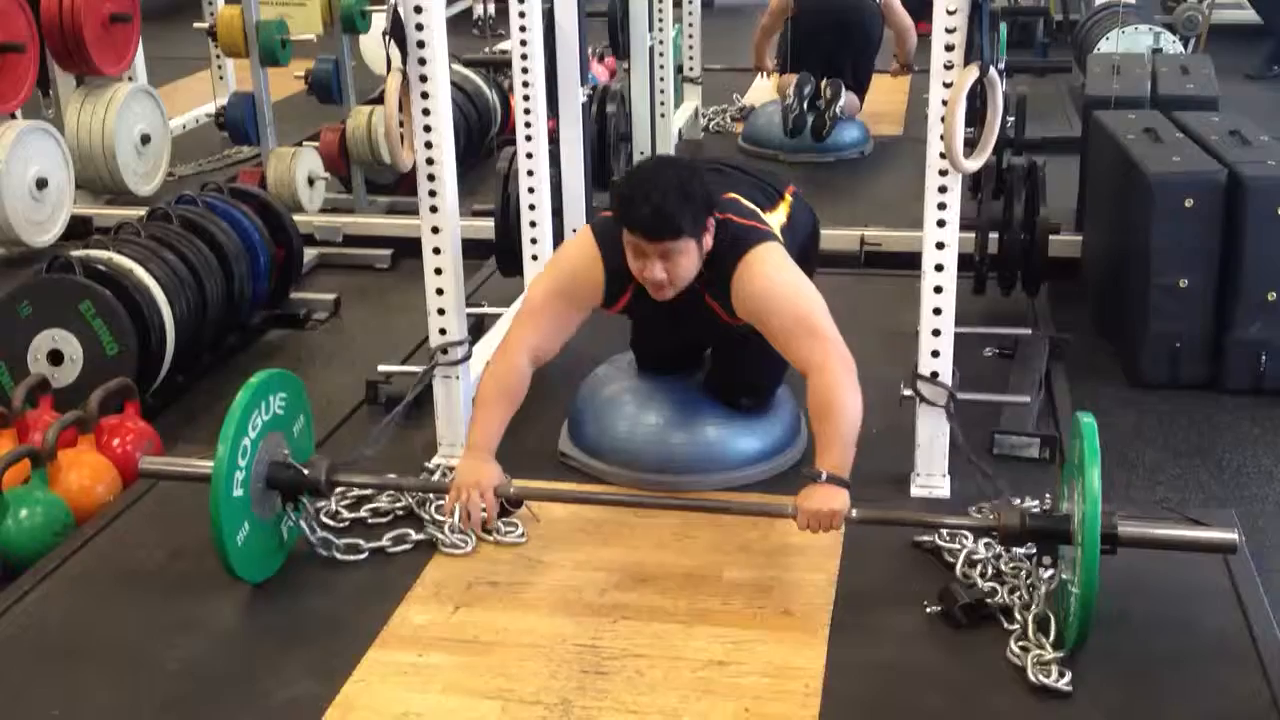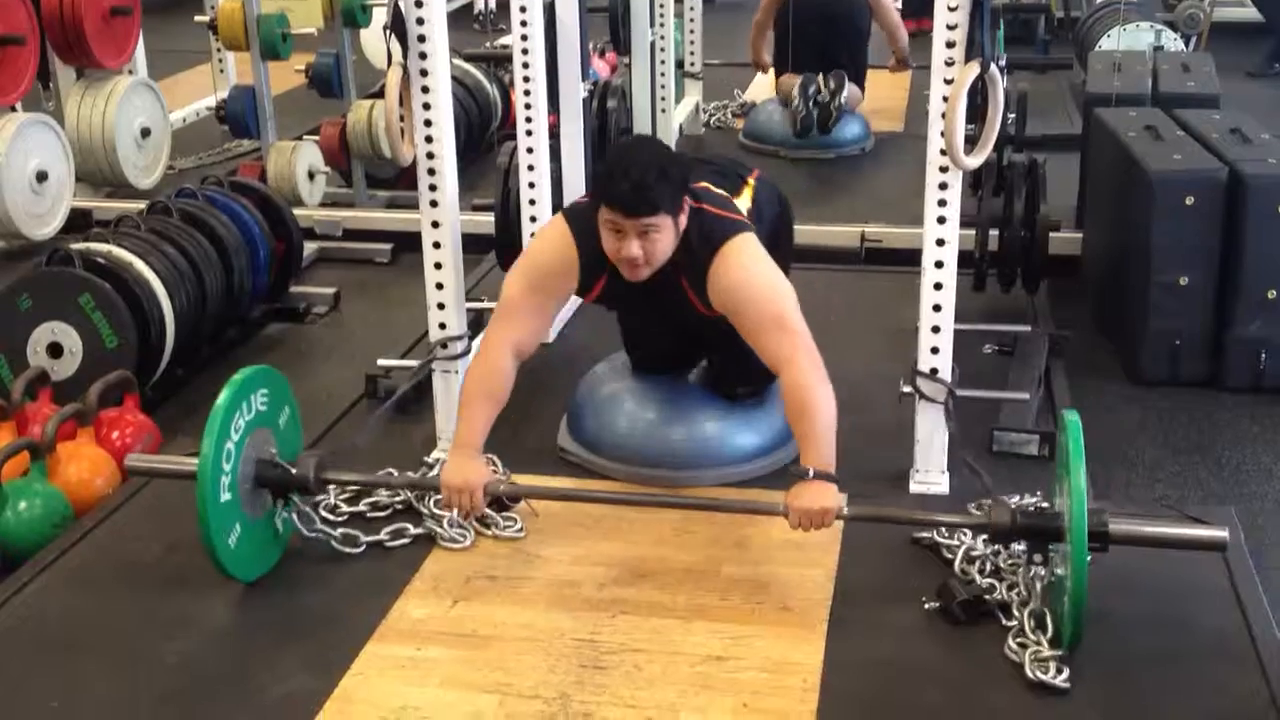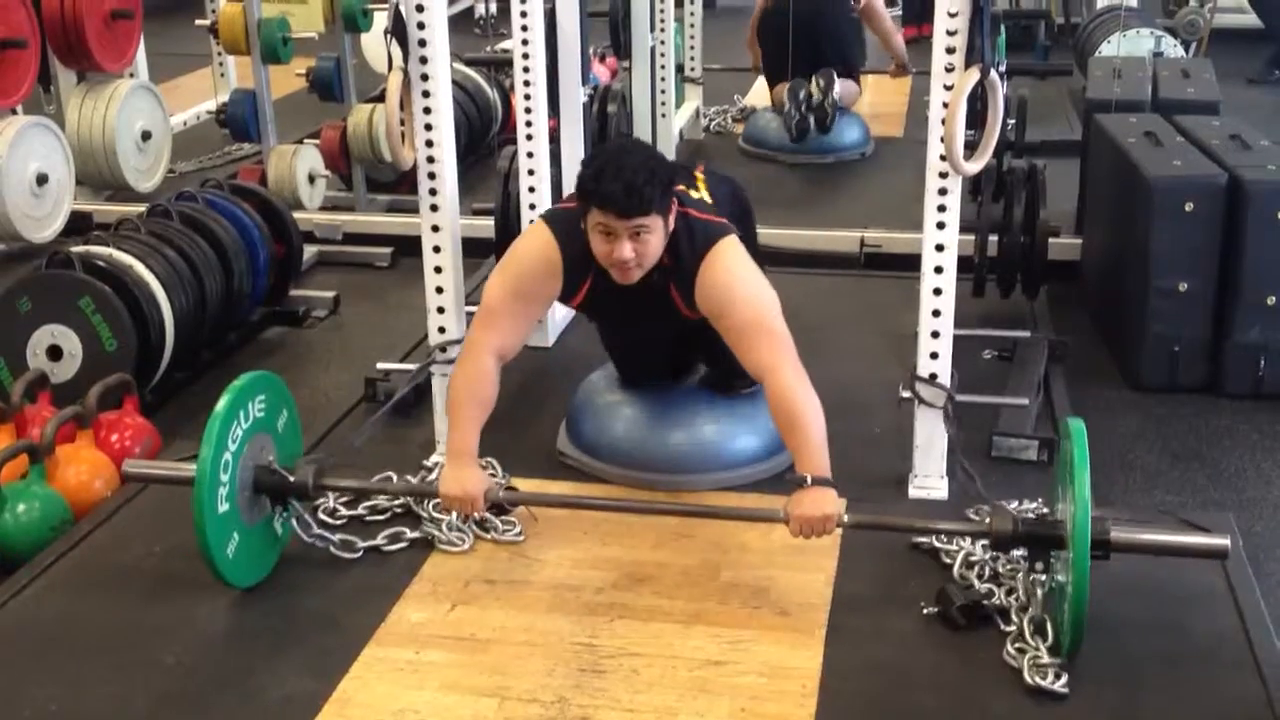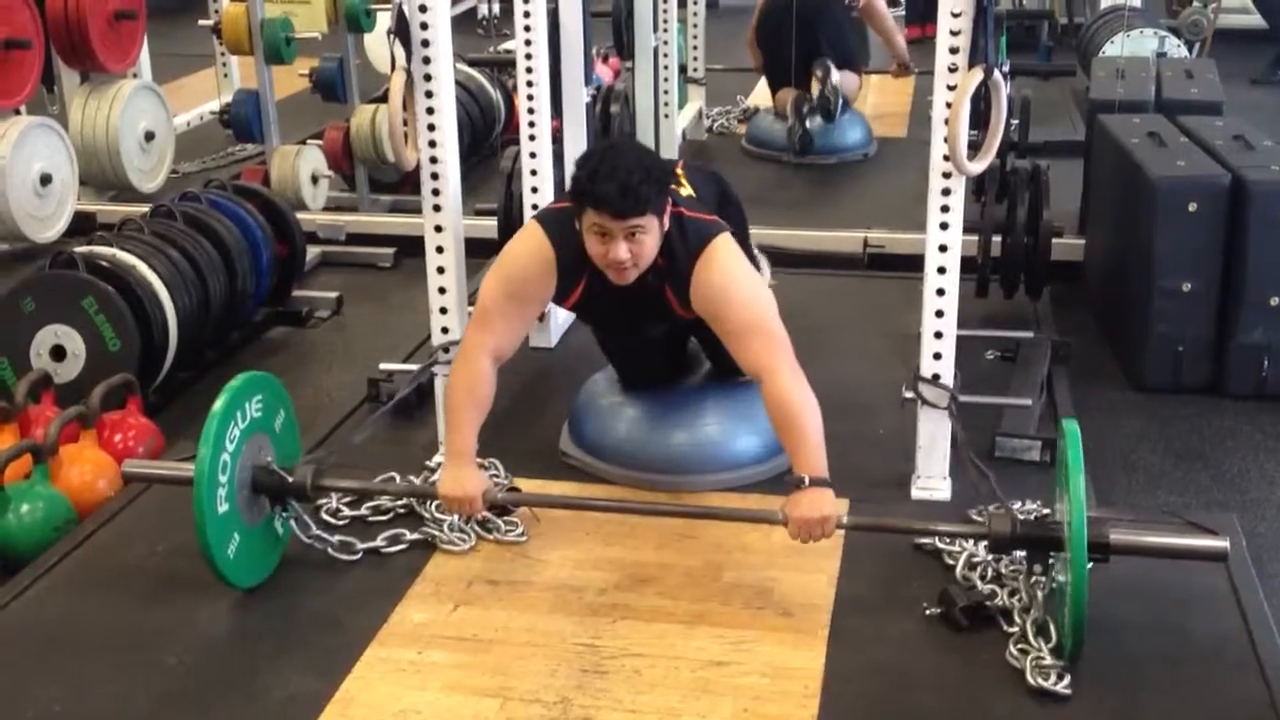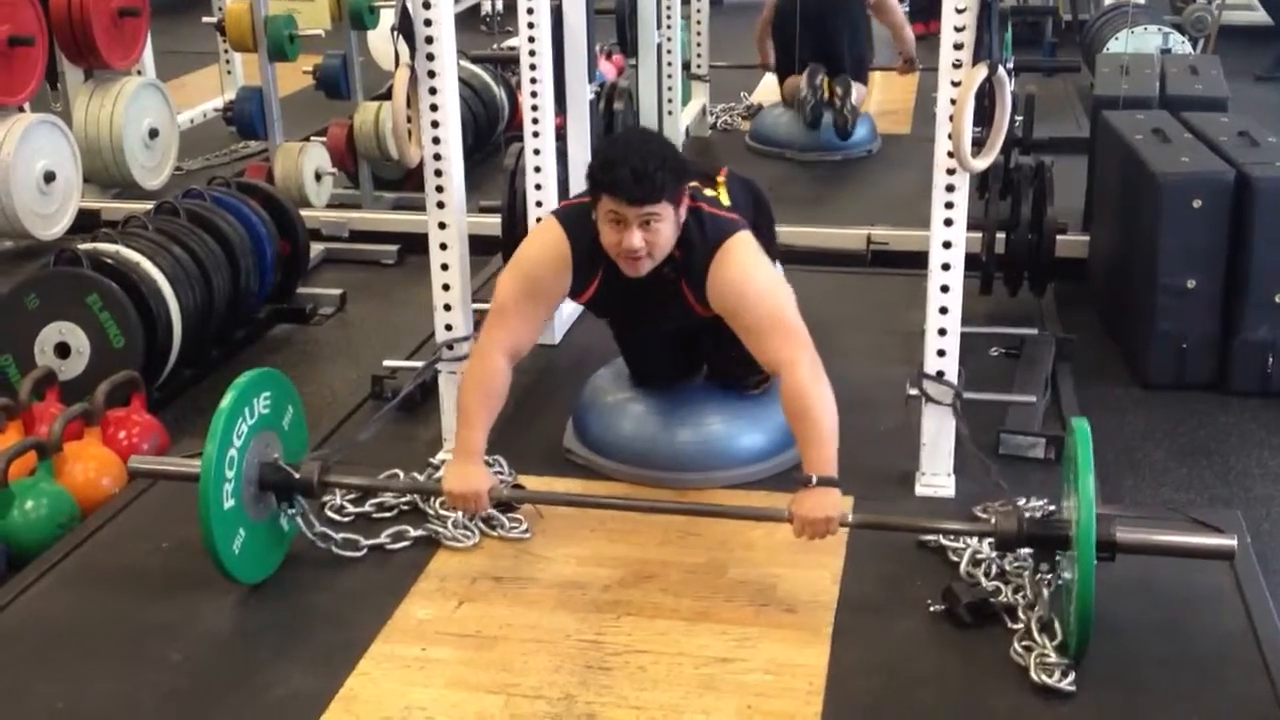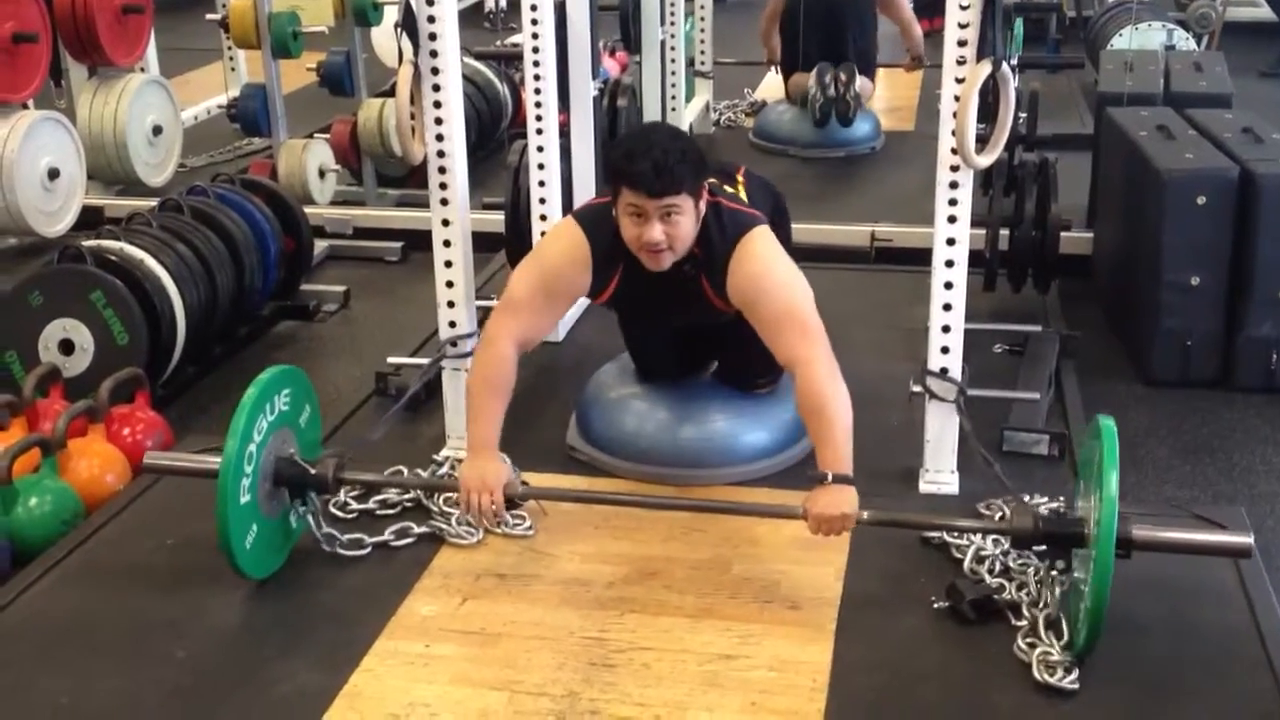
dt=0.3s
person 1, frame 1
left shoulder: (758, 268)
right shoulder: (595, 252)
left elbow: (831, 364)
right elbow: (520, 351)
left wrist: (830, 480)
right wrist: (478, 456)
left knee: (742, 395)
right knee: (658, 367)
right ankle: (702, 342)
person 1, frame 2
left shoulder: (732, 254)
right shoulder: (568, 239)
left elbow: (799, 362)
right elbow: (504, 346)
left wrist: (817, 477)
right wrist: (466, 453)
left knee: (740, 386)
right knee: (656, 367)
right ankle: (695, 336)
person 1, frame 3
left shoulder: (715, 256)
right shoulder: (550, 244)
left elbow: (779, 368)
right elbow: (485, 349)
left wrist: (815, 483)
right wrist: (461, 461)
left knee: (735, 378)
right knee: (645, 378)
person 1, frame 4
left shoulder: (711, 255)
right shoulder: (542, 247)
left elbow: (778, 368)
right elbow: (480, 351)
left wrist: (811, 484)
right wrist: (459, 461)
left knee: (738, 364)
right knee: (647, 377)
left ankle: (754, 283)
person 1, frame 5
left shoulder: (730, 255)
right shoulder: (560, 242)
left elbow: (798, 363)
right elbow: (497, 349)
left wrist: (820, 485)
right wrist: (467, 460)
left knee: (743, 377)
right knee: (657, 377)
right ankle: (692, 342)
person 1, frame 6
left shoulder: (749, 250)
right shoulder: (580, 243)
left elbow: (813, 360)
right elbow: (502, 337)
left wrist: (835, 479)
right wrist: (482, 453)
left knee: (751, 379)
right knee: (660, 373)
